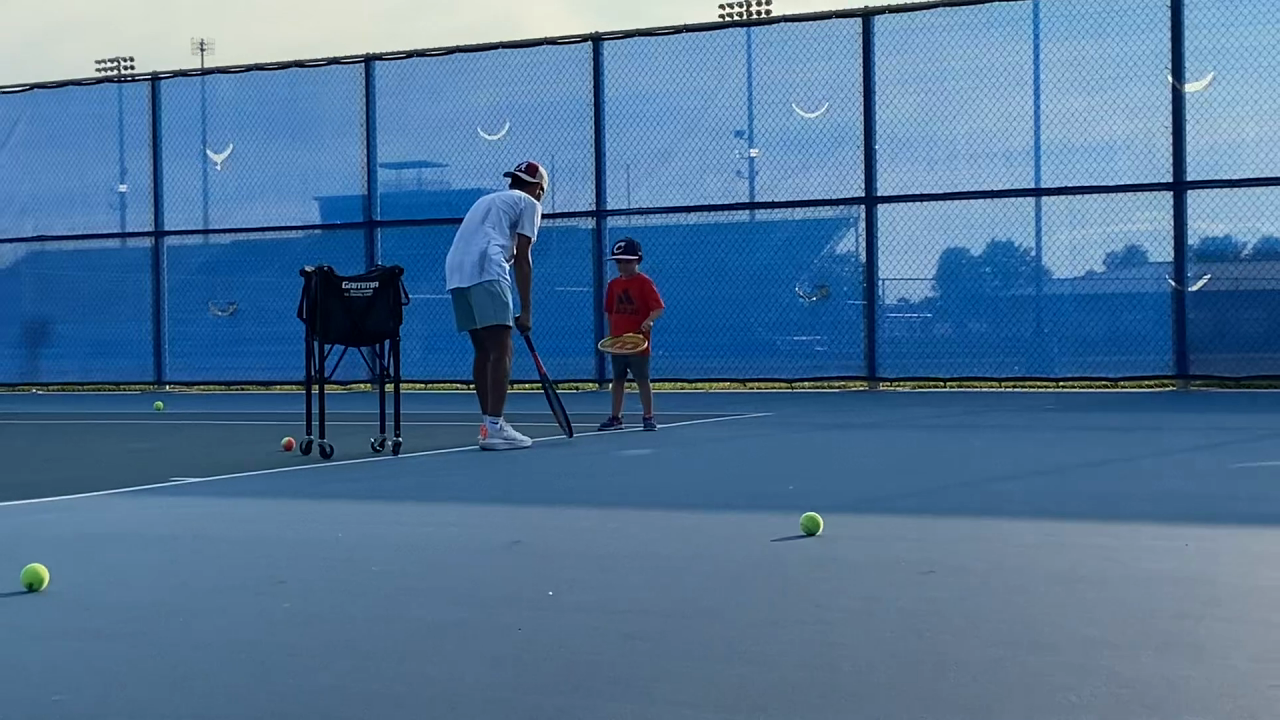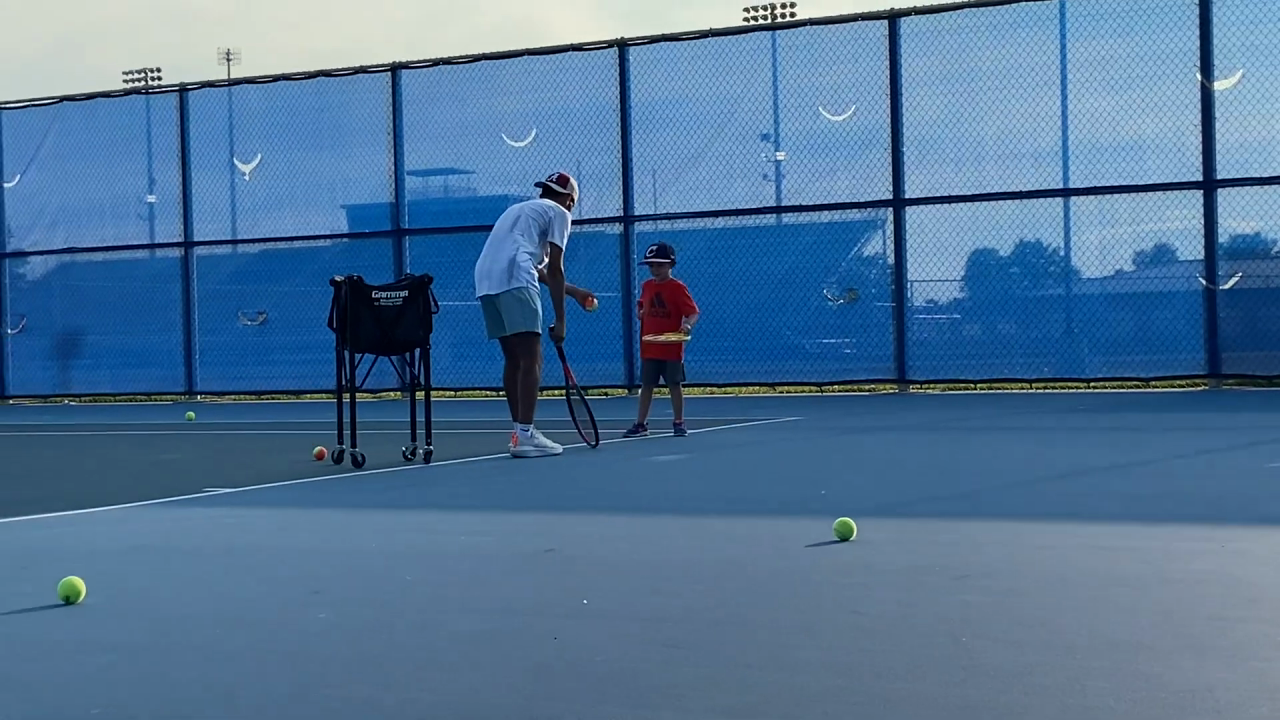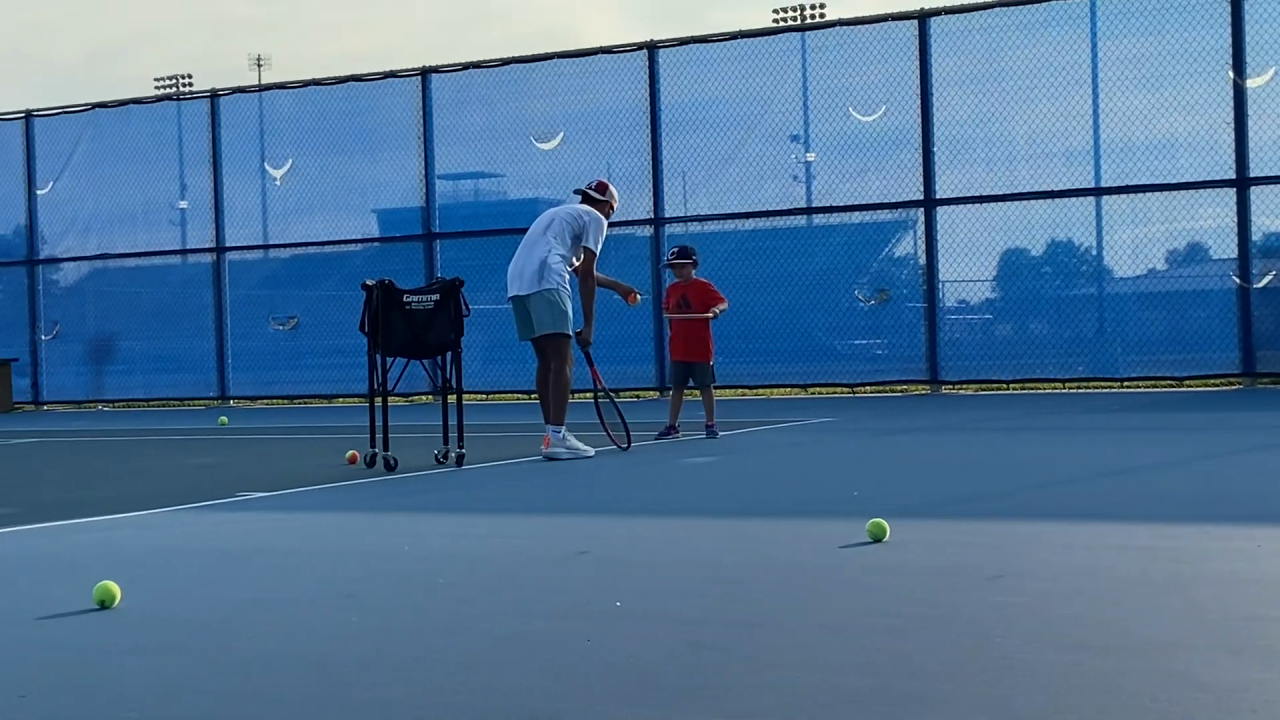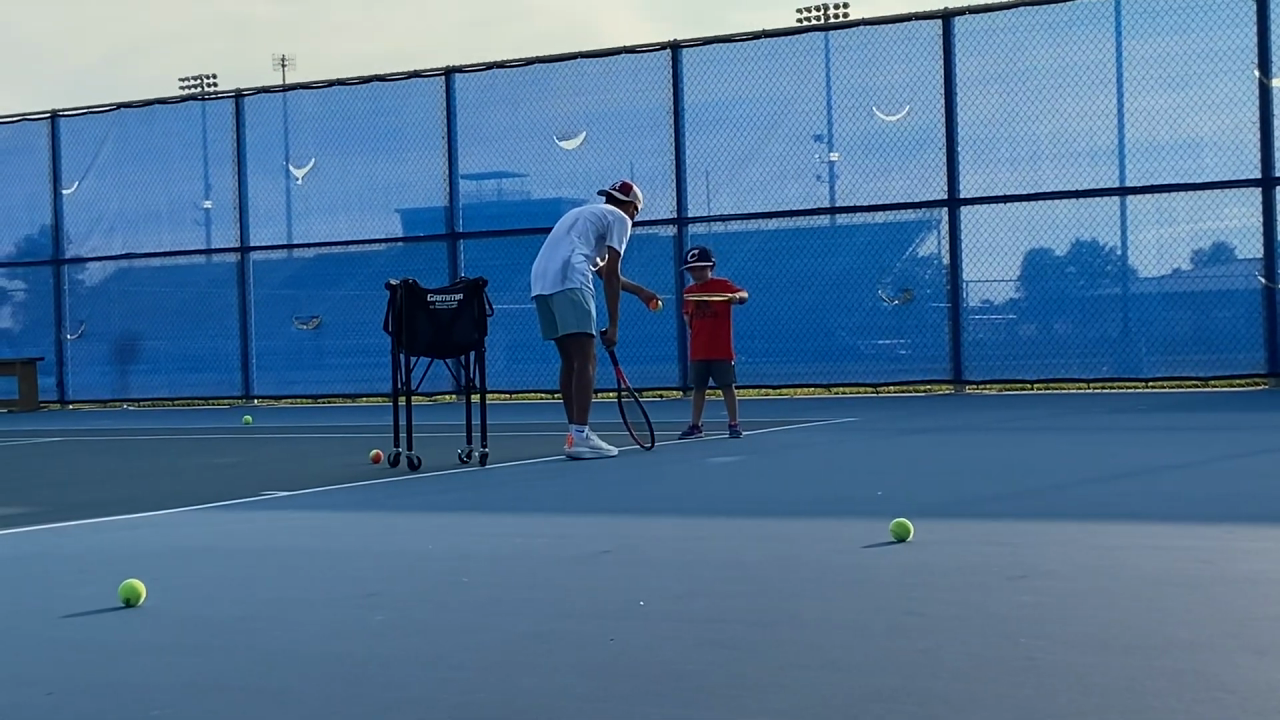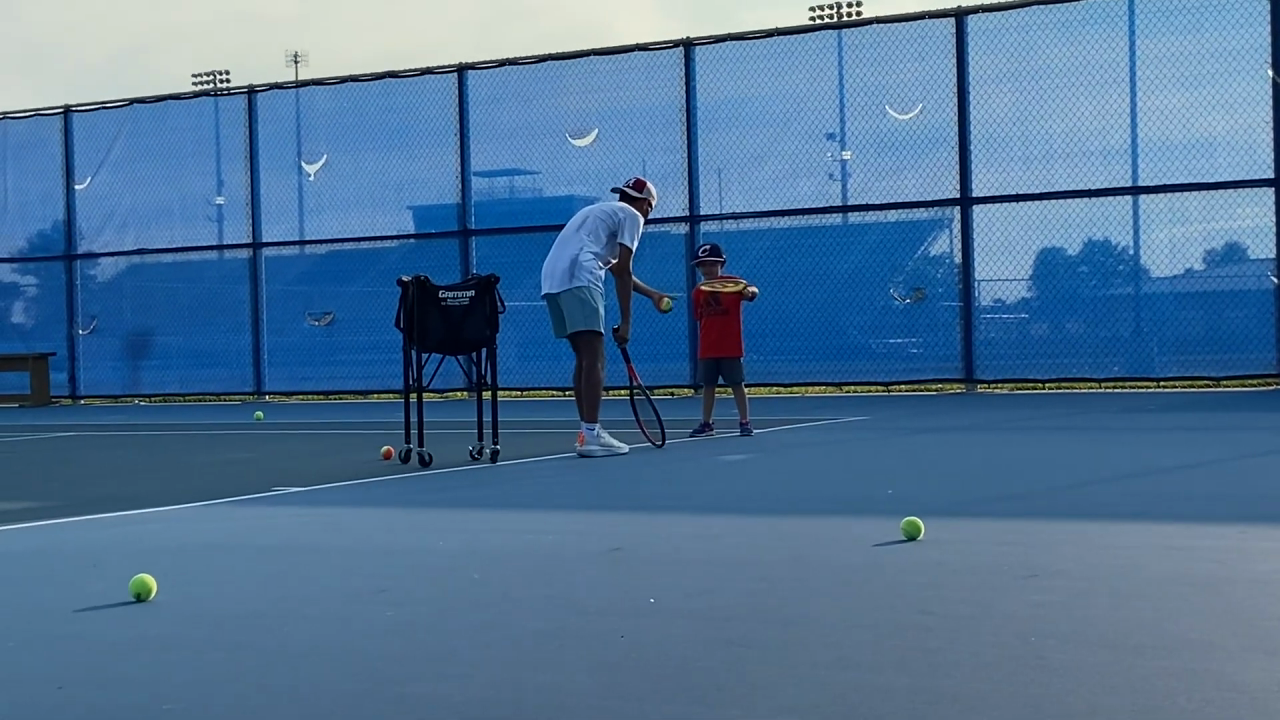
dt=0.7s
person 1, frame 1
left shoulder: (488, 200)
right shoulder: (529, 203)
right elbow: (522, 259)
right wrist: (526, 310)
left hip: (456, 273)
right hip: (486, 273)
left knee: (484, 351)
right knee: (501, 351)
left ankle: (489, 425)
right ankle: (494, 429)
person 1, frame 2
left shoulder: (520, 209)
right shoulder: (559, 213)
right elbow: (554, 269)
left wrist: (574, 292)
right wrist: (561, 320)
left hip: (486, 280)
right hip: (514, 282)
left knee: (514, 359)
right knee: (531, 359)
left ankle: (519, 432)
right ankle: (525, 436)
person 1, frame 3
left shoulder: (560, 214)
right shoulder: (595, 218)
left elbow: (579, 269)
right elbow: (586, 275)
left wrist: (618, 287)
right wrist: (588, 325)
left hip: (518, 282)
right hip: (545, 283)
left knee: (547, 361)
right knee: (562, 361)
left ankle: (552, 435)
right ankle: (557, 438)
person 1, frame 4
left shoulder: (585, 214)
right shoulder: (619, 218)
left elbow: (603, 272)
right elbow: (612, 274)
left wrist: (640, 292)
right wrist: (613, 325)
left hip: (541, 282)
right hip: (569, 282)
left knee: (570, 361)
right knee: (585, 360)
left ankle: (575, 434)
right ankle: (580, 437)
person 1, frame 5
left shoulder: (599, 212)
right shoulder: (631, 215)
left elbow: (617, 270)
right elbow: (623, 271)
left wrist: (652, 294)
right wrist: (626, 321)
left hip: (553, 280)
right hip: (578, 280)
left knee: (584, 358)
right knee: (594, 357)
left ankle: (587, 432)
right ankle: (591, 435)
person 2, frame 1
left shoulder: (645, 282)
right shoulder: (613, 284)
left elbow: (659, 308)
left wrist: (650, 320)
right wrist: (610, 336)
left knee: (642, 379)
right knee: (618, 379)
left ankle: (648, 417)
right ankle: (616, 417)
person 2, frame 2
left shoulder: (678, 287)
right shoulder: (646, 286)
left elbow: (694, 312)
left wrist: (688, 324)
right wrist: (642, 314)
left hip: (671, 347)
right hip: (649, 347)
left knee: (674, 384)
right knee: (646, 385)
left ankle: (679, 423)
right ankle: (641, 424)
person 2, frame 3
left shoulder: (704, 286)
right shoulder: (672, 289)
left elbow: (723, 302)
left wrist: (716, 309)
right wrist: (671, 322)
left hip: (700, 348)
right hip: (678, 349)
left knee: (705, 386)
right knee: (676, 387)
left ankle: (711, 424)
right ankle: (672, 426)
person 2, frame 4
left shoulder: (722, 285)
right shoulder: (689, 292)
left elbow: (744, 294)
left wrist: (737, 296)
right wrist: (689, 321)
left hip: (721, 349)
right hip: (698, 350)
left knee: (727, 386)
right knee: (698, 387)
left ankle: (734, 424)
right ankle: (695, 426)
person 2, frame 5
left shoulder: (732, 282)
right shoulder: (698, 292)
left elbow: (754, 291)
right elbow: (701, 318)
left wrist: (749, 291)
right wrist: (703, 341)
left hip: (731, 347)
right hip: (707, 349)
left knee: (737, 384)
right knee: (708, 385)
left ankle: (745, 422)
right ankle: (706, 424)
